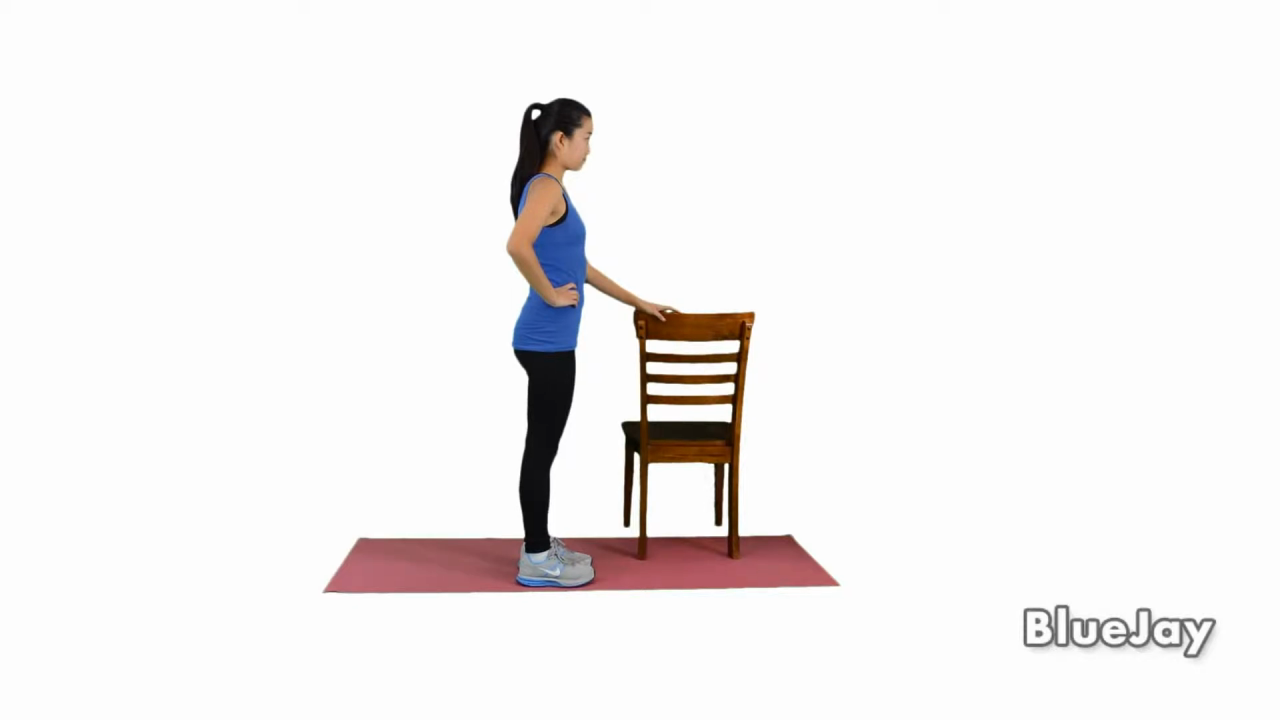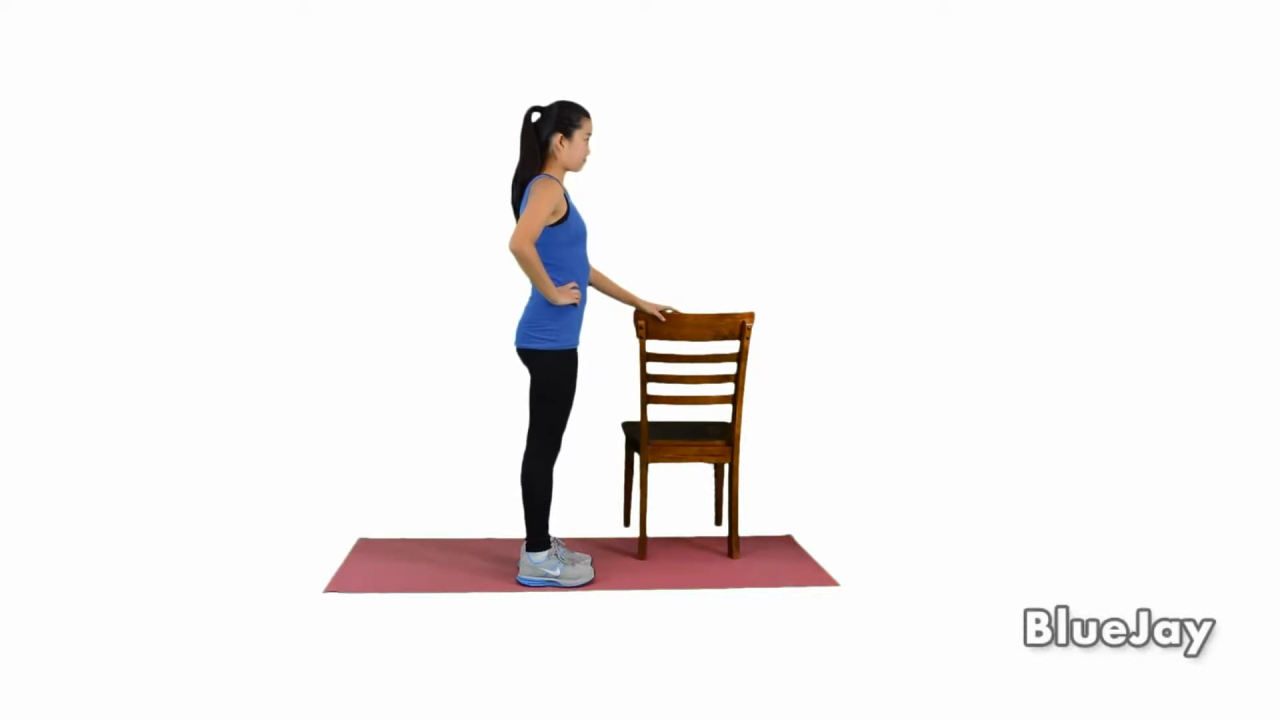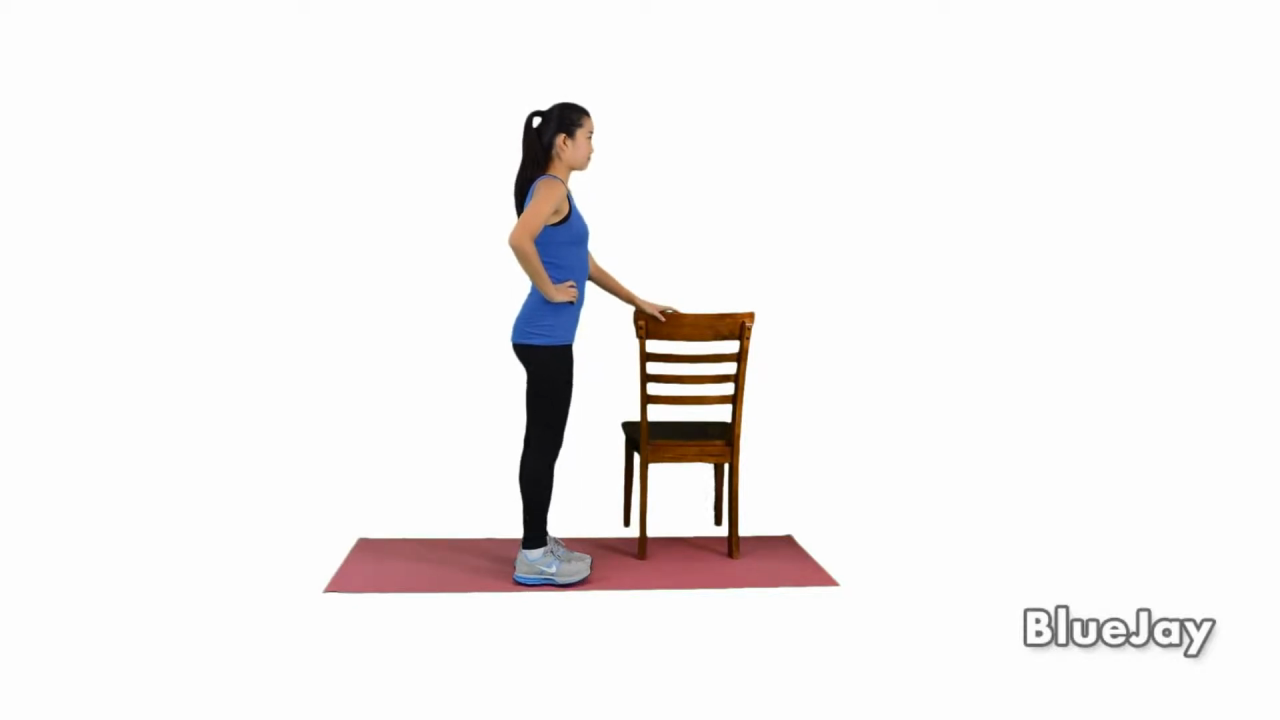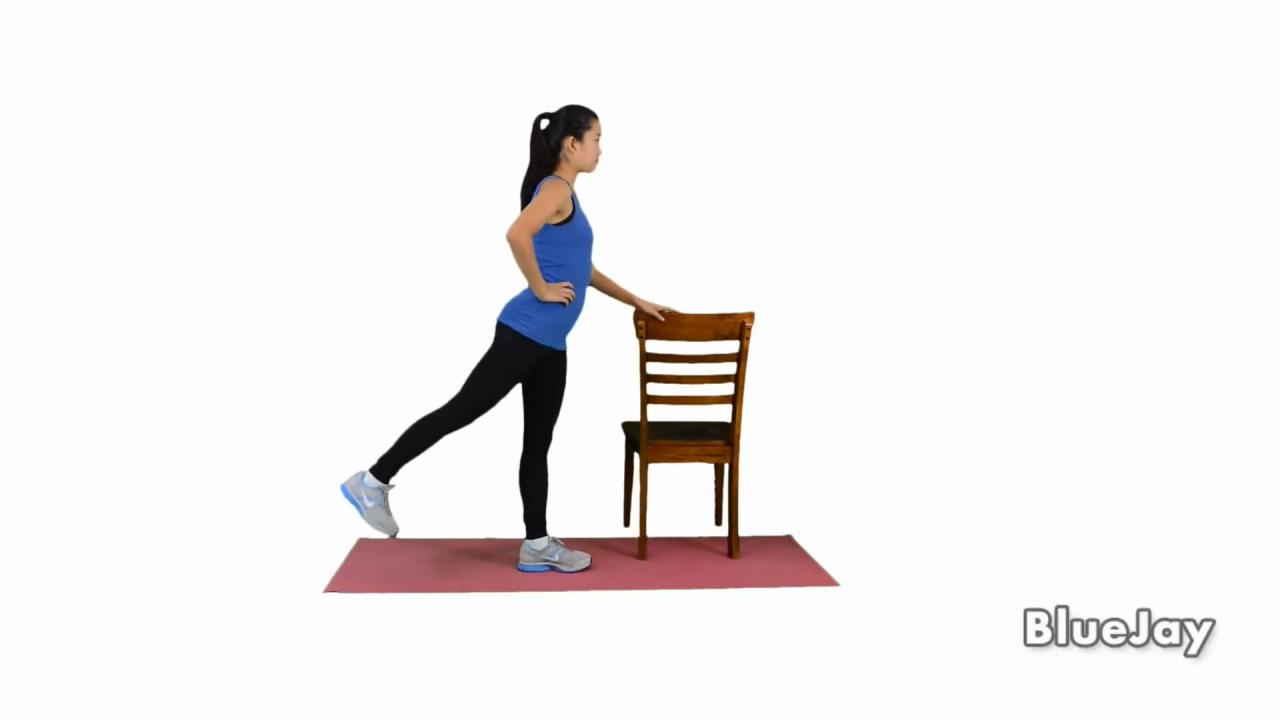
dt=1s
person 1, frame 1
left shoulder: (551, 189)
right shoulder: (545, 187)
left elbow: (580, 267)
right elbow: (518, 245)
left wrist: (639, 303)
right wrist: (549, 295)
left hip: (553, 340)
right hip: (546, 340)
left knee: (544, 447)
right knee: (541, 448)
left ankle: (540, 546)
right ankle: (536, 560)
person 1, frame 2
left shoulder: (552, 190)
right shoulder: (546, 188)
left elbow: (581, 268)
right elbow: (520, 244)
left wrist: (639, 303)
right wrist: (552, 294)
left hip: (555, 339)
right hip: (548, 340)
left knee: (546, 445)
right knee: (543, 446)
left ankle: (541, 546)
right ankle: (536, 559)
person 1, frame 3
left shoulder: (557, 190)
right shoulder: (550, 187)
left elbow: (585, 264)
right elbow: (519, 239)
left wrist: (640, 303)
right wrist: (547, 290)
left hip: (550, 337)
right hip: (544, 337)
left knee: (543, 441)
right knee: (543, 443)
left ankle: (540, 543)
right ankle: (532, 555)
person 1, frame 4
left shoulder: (565, 193)
right shoulder: (555, 188)
left elbow: (582, 268)
right elbow: (517, 234)
left wrist: (636, 301)
right wrist: (540, 287)
left hip: (549, 342)
right hip: (526, 332)
left knee: (539, 443)
right knee: (461, 412)
left ankle: (537, 545)
right ankle: (373, 482)
